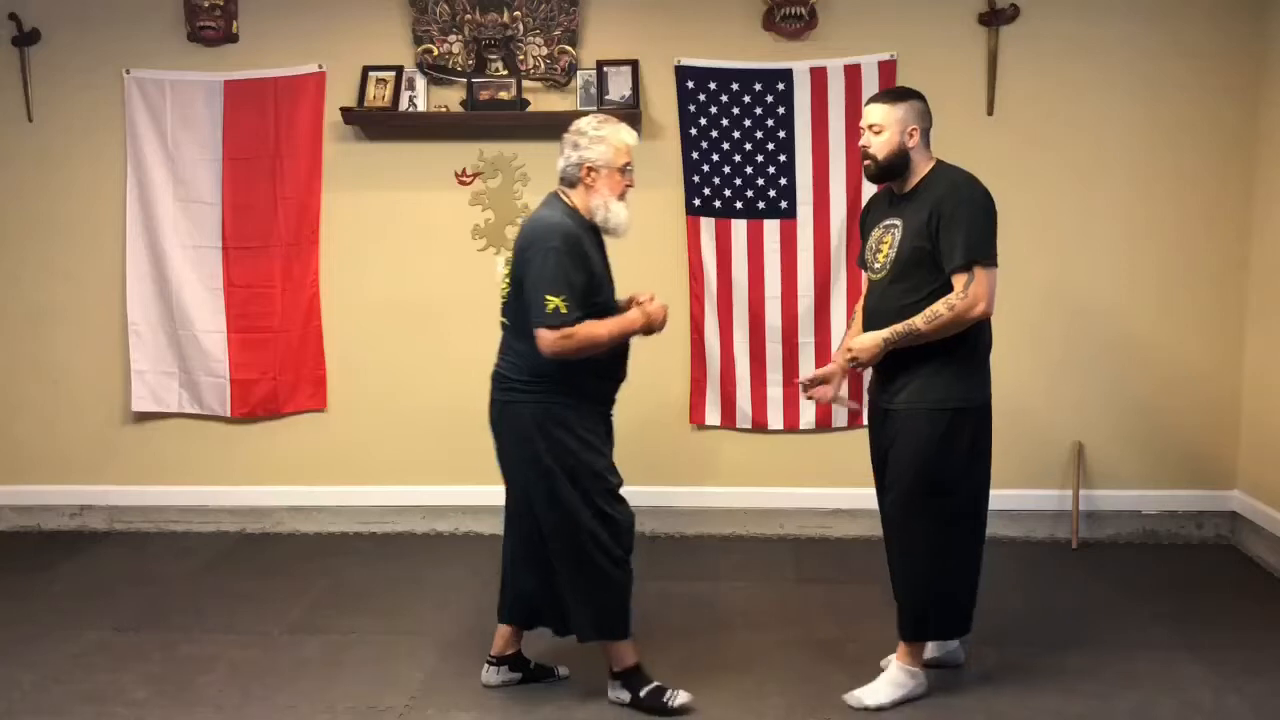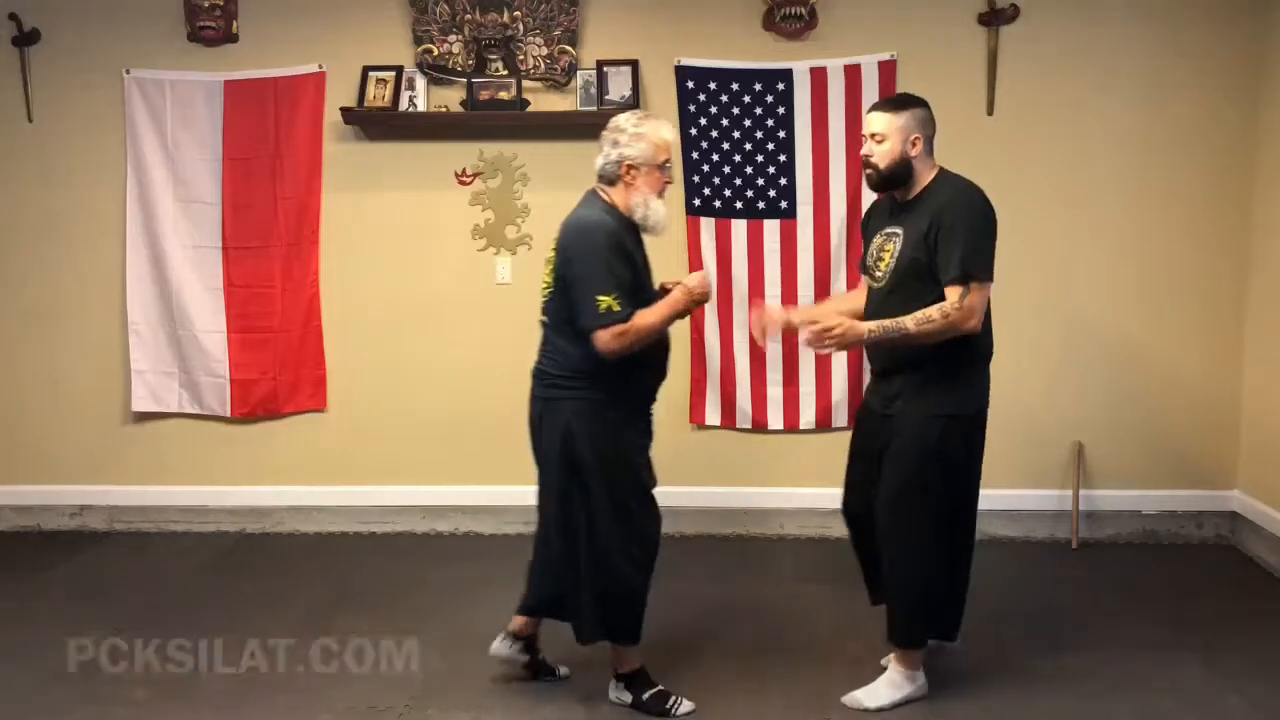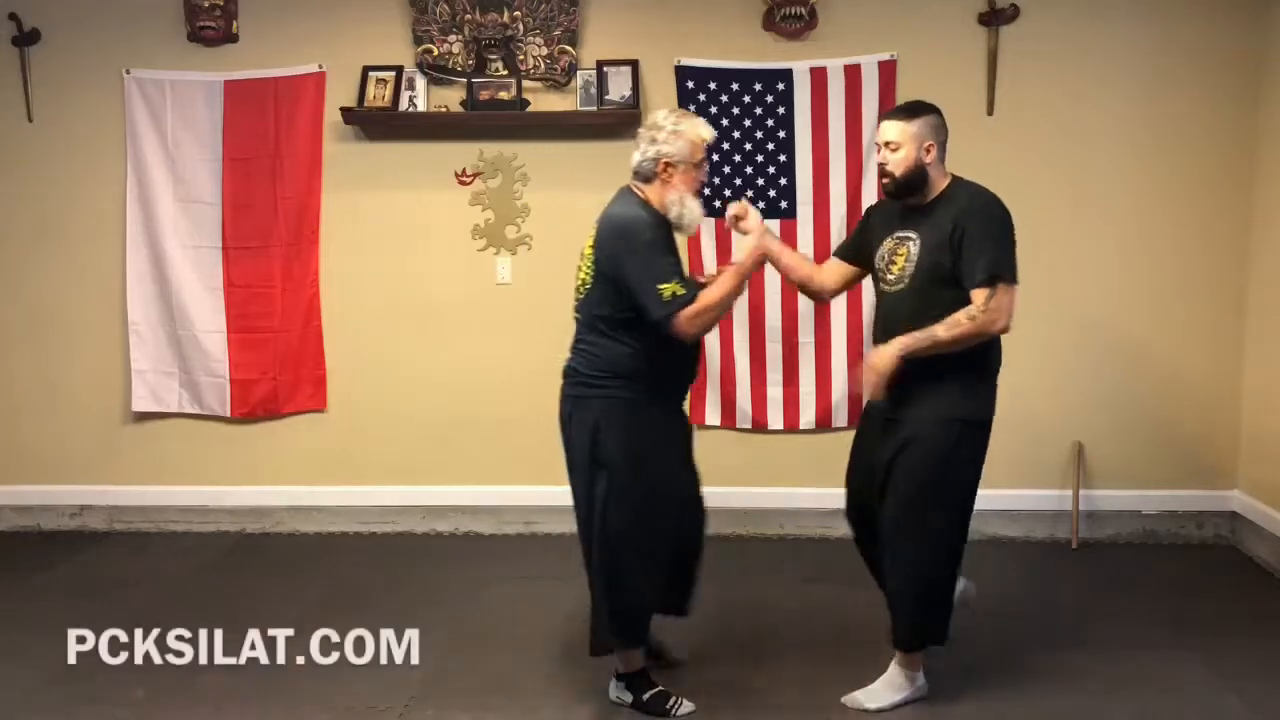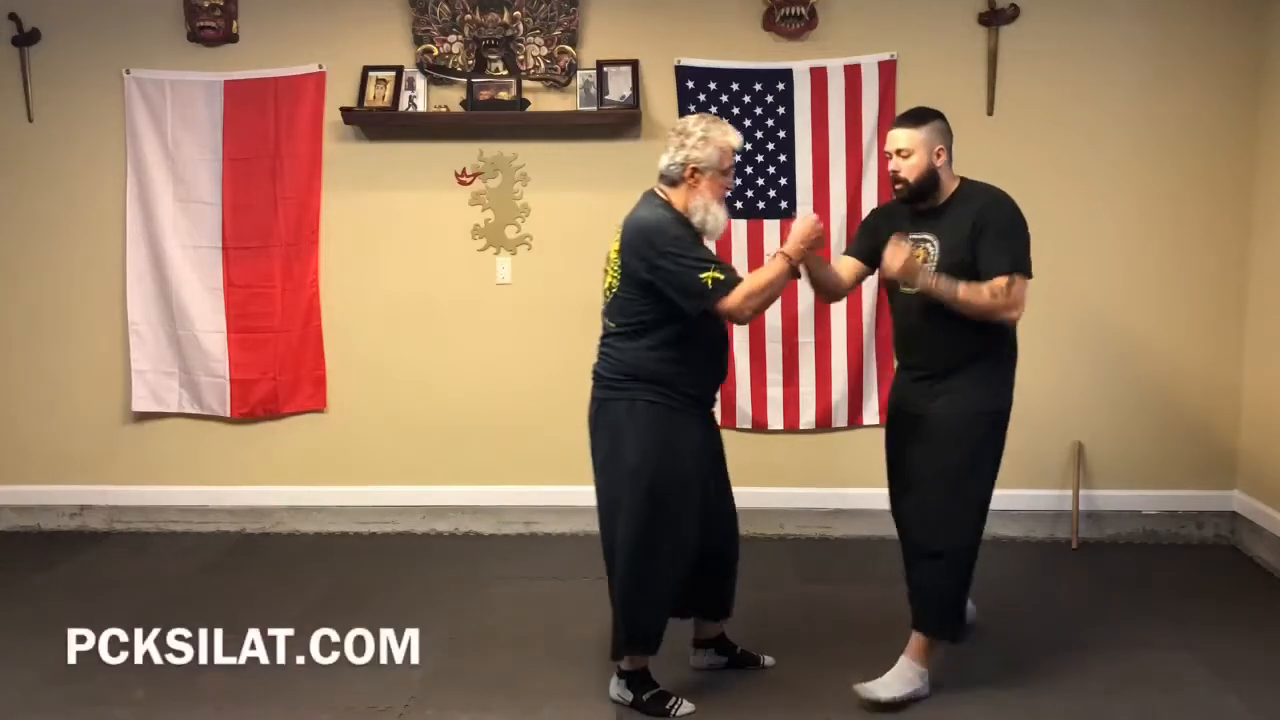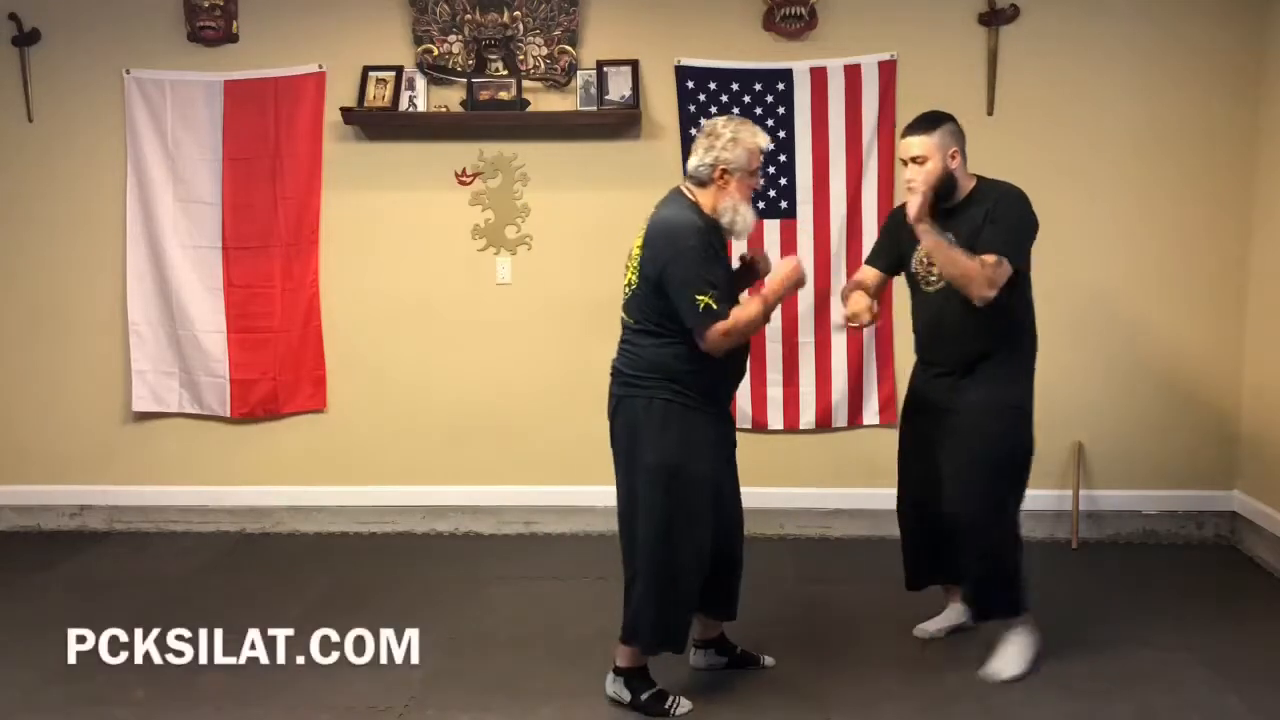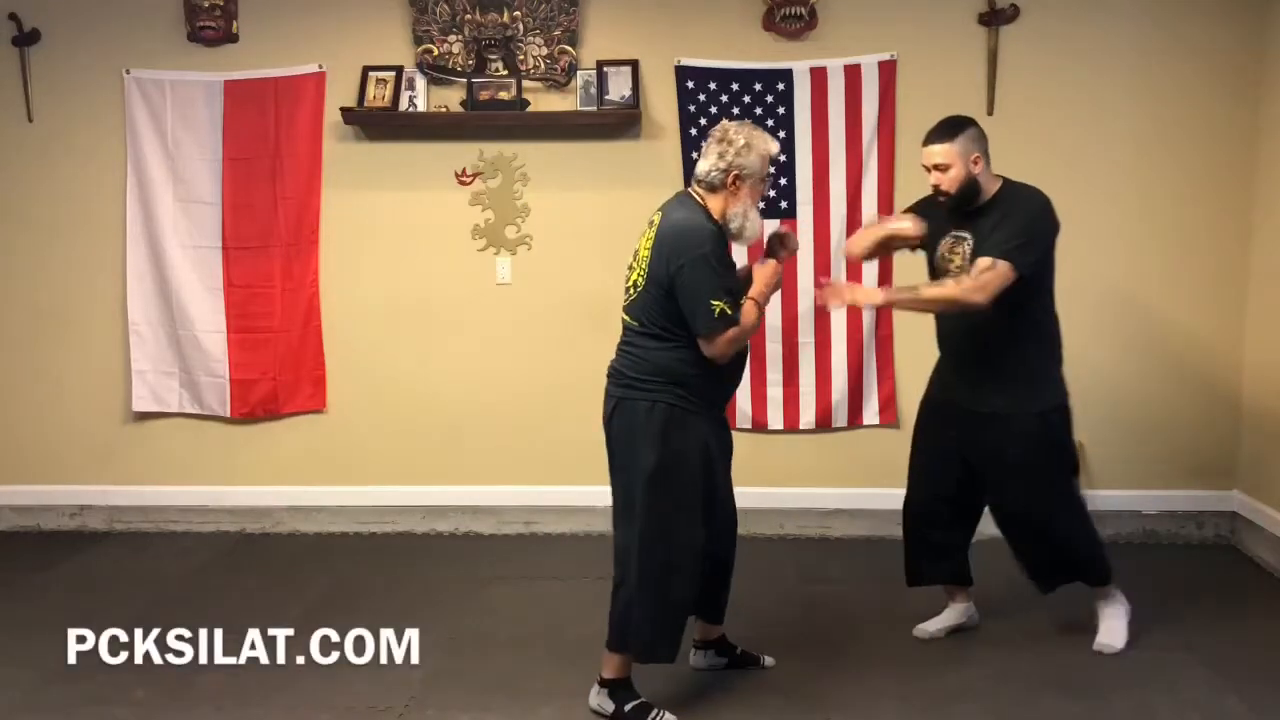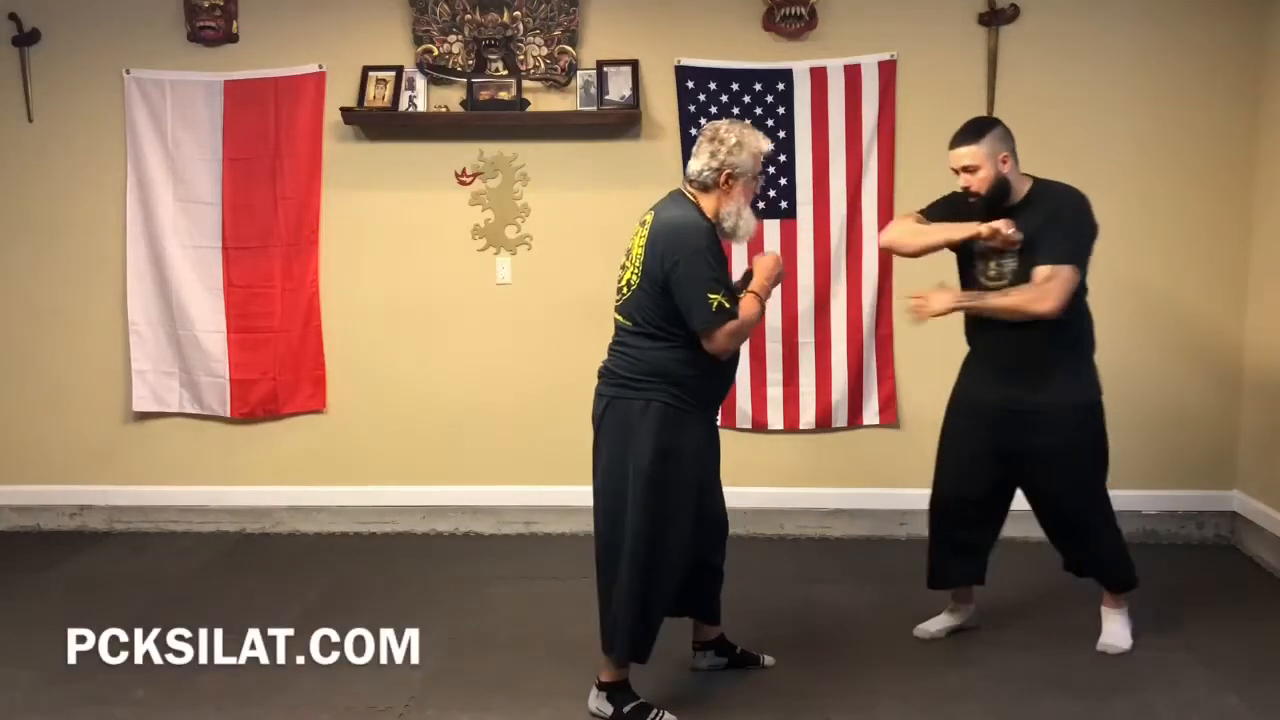
dt=0.2s
person 1, frame 1
left shoulder: (575, 226)
right shoulder: (553, 235)
right elbow: (556, 340)
left wrist: (625, 309)
right wrist: (635, 322)
left hip: (554, 410)
right hip: (546, 413)
left knee: (540, 529)
right knee: (600, 528)
left ankle: (505, 655)
person 1, frame 2
left shoulder: (611, 222)
right shoulder: (596, 232)
right elbow: (613, 338)
left wrist: (666, 297)
right wrist: (680, 302)
left hip: (592, 407)
right hip: (587, 410)
left knee: (574, 527)
right knee: (624, 532)
left ankle: (520, 636)
person 1, frame 3
left shoulder: (639, 217)
right shoulder: (632, 227)
right elbow: (687, 321)
left wrist: (710, 283)
right wrist: (743, 269)
left hip: (635, 402)
right hip: (614, 408)
left knee: (678, 519)
right knee: (630, 533)
left ankle: (628, 630)
person 1, frame 4
left shoulder: (669, 221)
right shoulder: (656, 229)
left elbow: (708, 299)
right elbow: (737, 307)
left wrist: (760, 271)
right wrist: (793, 252)
left hip: (677, 406)
right hip: (642, 411)
left knee: (711, 525)
right knee: (649, 538)
left ankle: (710, 643)
person 1, frame 5
left shoulder: (692, 218)
right shoulder: (681, 230)
right elbow: (716, 335)
left wrist: (745, 276)
right wrist: (776, 289)
left hip: (693, 404)
right hip: (660, 407)
left knee: (717, 524)
right knee: (667, 533)
left ankle: (709, 641)
right ankle: (628, 669)
person 1, frame 6
left shoulder: (690, 216)
right shoulder: (694, 236)
left elbow: (712, 298)
right elbow: (721, 342)
left wrist: (761, 264)
right wrist: (763, 289)
left hip: (683, 406)
right hip: (656, 409)
left knee: (712, 526)
right knee: (659, 540)
left ankle: (709, 642)
person 1, frame 7
left shoulder: (677, 213)
right shoulder: (690, 234)
right elbow: (721, 338)
left wrist: (744, 286)
right wrist: (761, 286)
left hip: (670, 407)
right hip: (648, 410)
left knee: (702, 527)
right knee: (642, 541)
left ankle: (709, 642)
person 2, frame 1
left shoulder: (958, 195)
right shoulder: (878, 204)
left elbow: (974, 302)
left wrist: (884, 341)
right wrist: (842, 360)
left hip: (943, 395)
right hip: (891, 390)
left knee: (925, 521)
right knee: (904, 518)
left ankle: (909, 664)
right ankle: (941, 636)
person 2, frame 2
left shoulder: (960, 205)
right shoulder: (881, 210)
left elbow: (966, 314)
left wrist: (868, 332)
right wrist: (799, 318)
left hip: (940, 401)
right hip: (888, 393)
left knee: (913, 526)
right knee: (865, 514)
left ankle: (907, 668)
right ankle: (927, 626)
person 2, frame 3
left shoulder: (977, 211)
right shoulder: (884, 214)
left elbow: (992, 316)
right elbow: (825, 280)
left wrist: (901, 348)
right wrist: (764, 239)
left hip: (951, 404)
right hip: (893, 398)
left knee: (916, 528)
right knee: (867, 509)
left ankle: (907, 670)
right ankle: (942, 587)
person 2, frame 4
left shoulder: (991, 211)
right shoulder: (889, 216)
left elbow: (1006, 306)
right elbow: (836, 284)
left wrist: (925, 278)
right wrist: (811, 261)
left hip: (972, 395)
right hip: (912, 388)
left knee: (942, 520)
right knee: (914, 514)
left ankle: (916, 662)
right ankle: (953, 603)
person 2, frame 5
left shoulder: (1005, 205)
right shoulder: (905, 217)
left elbow: (982, 287)
right elbow: (866, 280)
left wrist: (928, 230)
right wrist: (858, 299)
left hip: (993, 389)
right hip: (929, 384)
left knee: (979, 511)
right knee: (922, 504)
left ankle: (1016, 625)
right ankle: (960, 600)
person 2, frame 6
left shoulder: (1026, 209)
right shoulder: (935, 210)
left elbow: (977, 291)
right elbow: (857, 249)
left wrist: (884, 297)
right wrist: (886, 229)
left hip: (1023, 395)
right hip: (954, 386)
left knee: (1039, 506)
right knee: (930, 502)
left ankle: (1107, 597)
right ankle: (960, 601)
person 2, frame 7
left shoulder: (1064, 207)
right shoulder: (967, 208)
left elbow: (1046, 301)
right elbow: (893, 237)
left wrist: (958, 300)
right wrist: (975, 232)
left hip: (1059, 394)
right hip: (984, 386)
left knee: (1078, 504)
right knee: (956, 498)
left ankle: (1115, 604)
right ankle: (960, 604)
